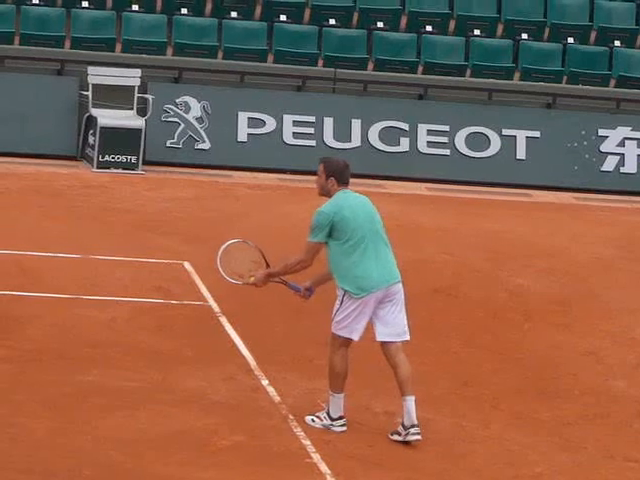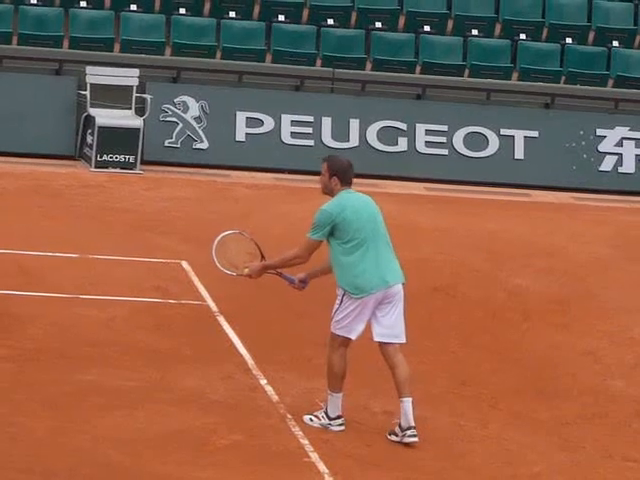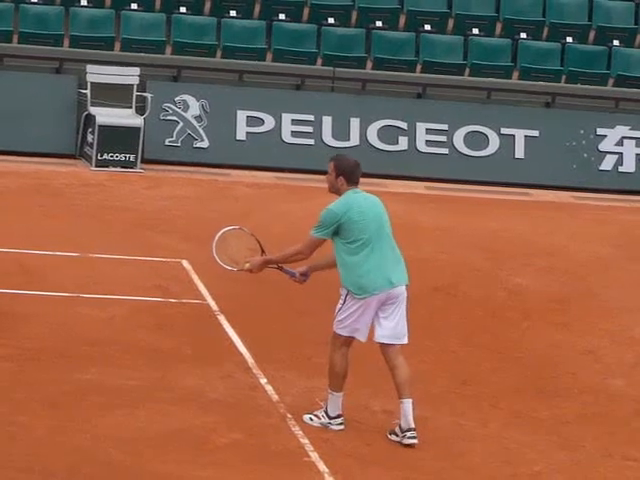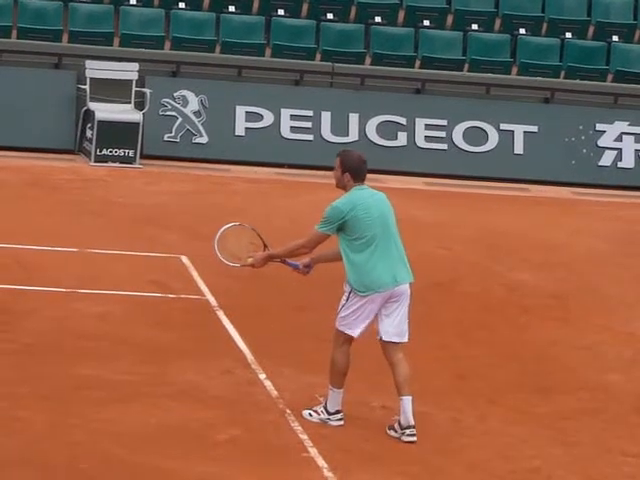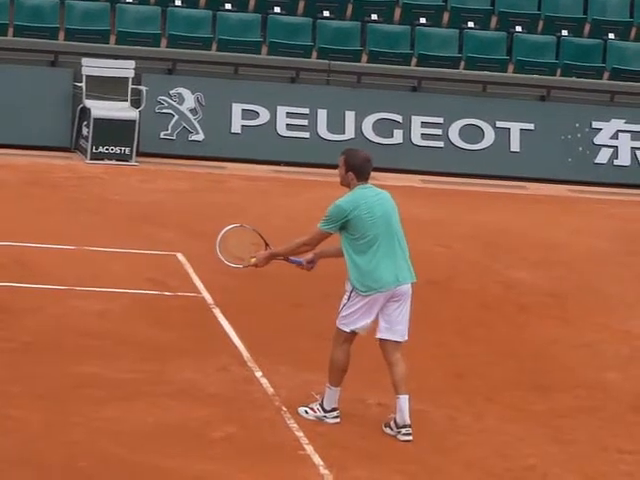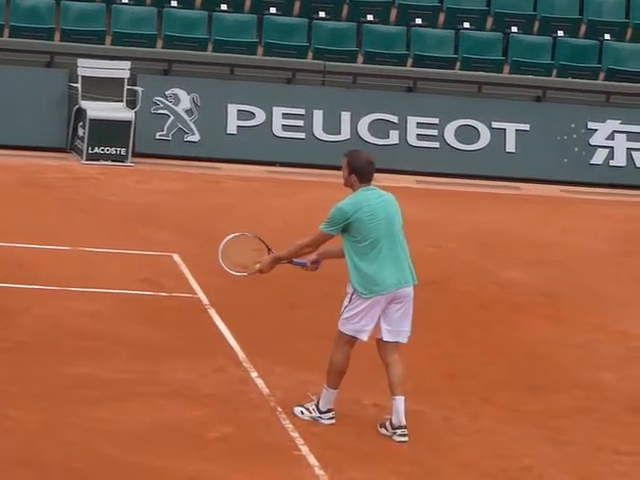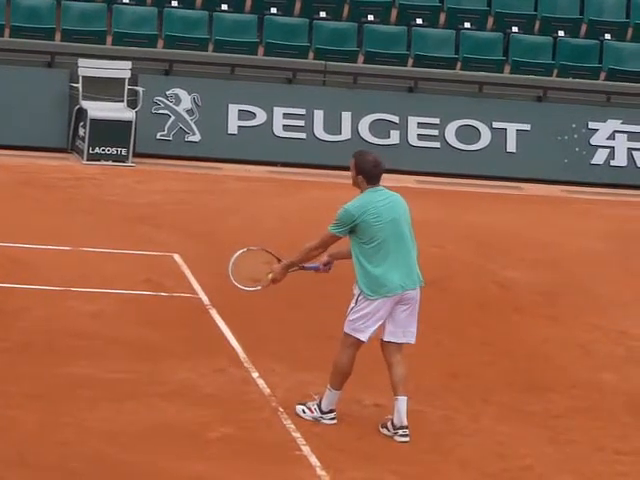
dt=0.4s
person 1, frame 1
left shoulder: (327, 212)
right shoulder: (364, 202)
left elbow: (304, 261)
left wrist: (268, 274)
right wrist: (315, 283)
left hip: (360, 288)
right hip: (390, 282)
left knee: (339, 346)
right knee: (394, 350)
left ankle: (335, 415)
right ankle: (410, 422)
person 1, frame 2
left shoulder: (330, 211)
right shoulder: (367, 201)
left elbow: (301, 255)
left wrist: (263, 266)
right wrist: (310, 276)
left hip: (360, 288)
right hip: (391, 283)
left knee: (338, 345)
right knee: (393, 351)
left ankle: (333, 414)
right ankle: (407, 423)
person 1, frame 3
left shoulder: (336, 210)
right shoulder: (374, 201)
left elbow: (303, 250)
left wrist: (264, 261)
right wrist: (311, 269)
left hip: (363, 288)
right hip: (395, 284)
left knee: (340, 344)
right knee: (394, 352)
left ankle: (333, 413)
right ankle: (407, 425)
person 1, frame 4
left shoulder: (342, 207)
right shoulder: (381, 198)
left elbow: (306, 244)
left wrist: (268, 256)
right wrist: (315, 261)
left hip: (367, 286)
right hip: (399, 282)
left knee: (342, 341)
right knee: (394, 350)
left ankle: (332, 409)
right ankle: (406, 422)
person 1, frame 5
left shoulder: (345, 205)
right shoulder: (385, 197)
left elbow: (308, 242)
left wrist: (271, 254)
right wrist: (318, 256)
left hip: (369, 285)
right hip: (401, 282)
left knee: (342, 340)
right knee: (392, 349)
left ankle: (329, 407)
right ankle: (403, 421)
person 1, frame 6
left shoulder: (347, 208)
right shoulder: (390, 199)
left elbow: (310, 244)
left wrist: (275, 259)
right wrist: (323, 255)
left hip: (370, 288)
right hip: (403, 284)
left knee: (343, 343)
right knee: (390, 351)
left ankle: (324, 408)
right ankle: (398, 422)
person 1, frame 7
left shoulder: (354, 210)
right shoulder: (399, 200)
left elbow: (318, 246)
left wrist: (285, 266)
right wrist: (335, 257)
left hip: (377, 289)
right hip: (409, 286)
left knee: (349, 345)
right knee: (393, 351)
left ankle: (326, 408)
right ankle: (400, 422)
